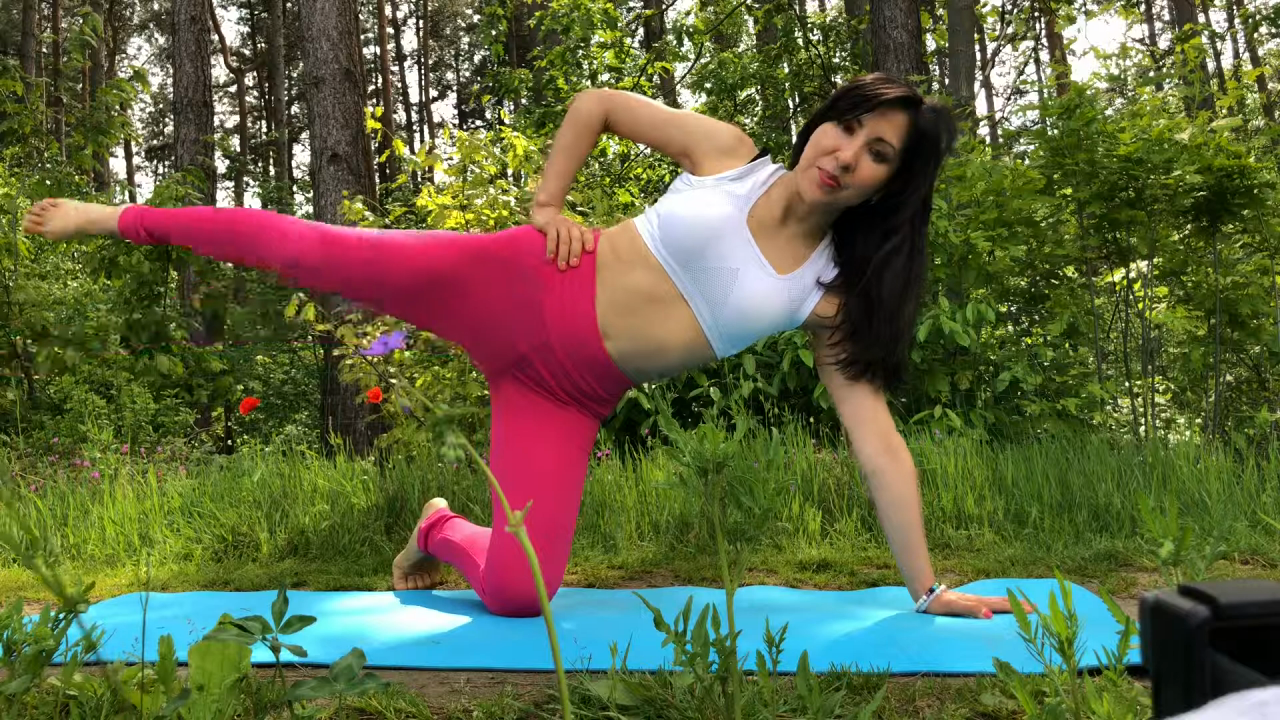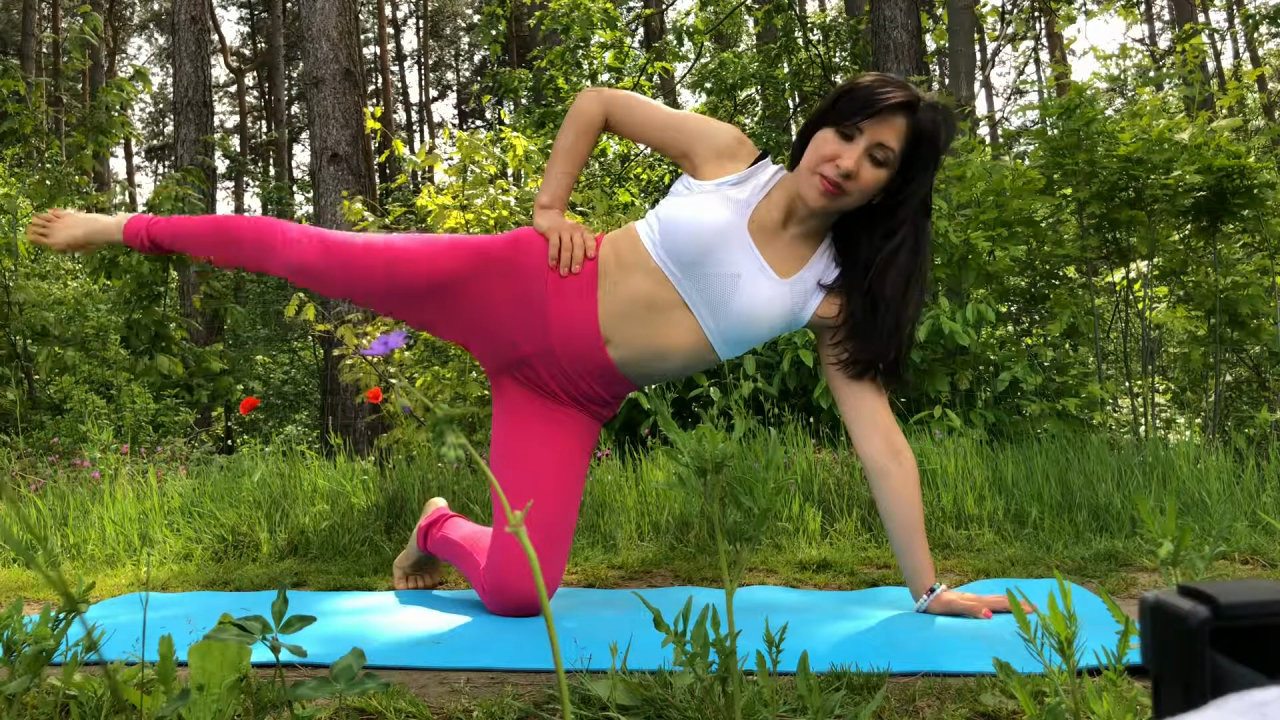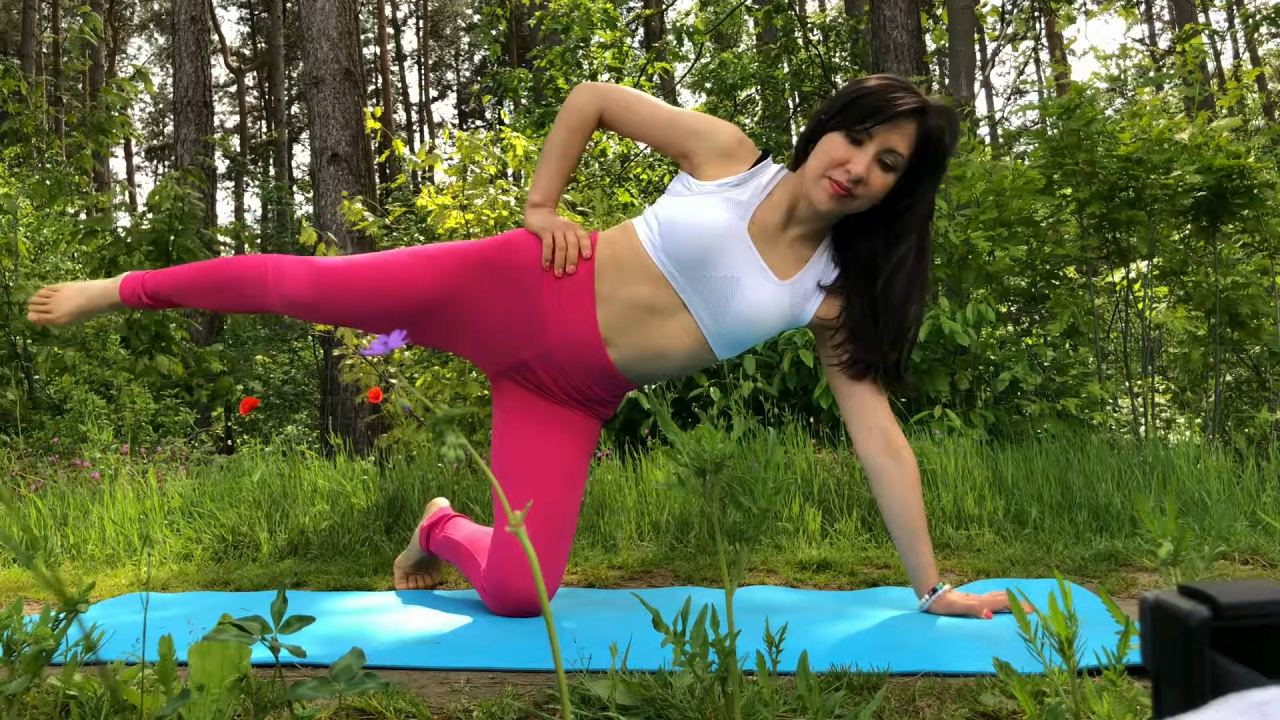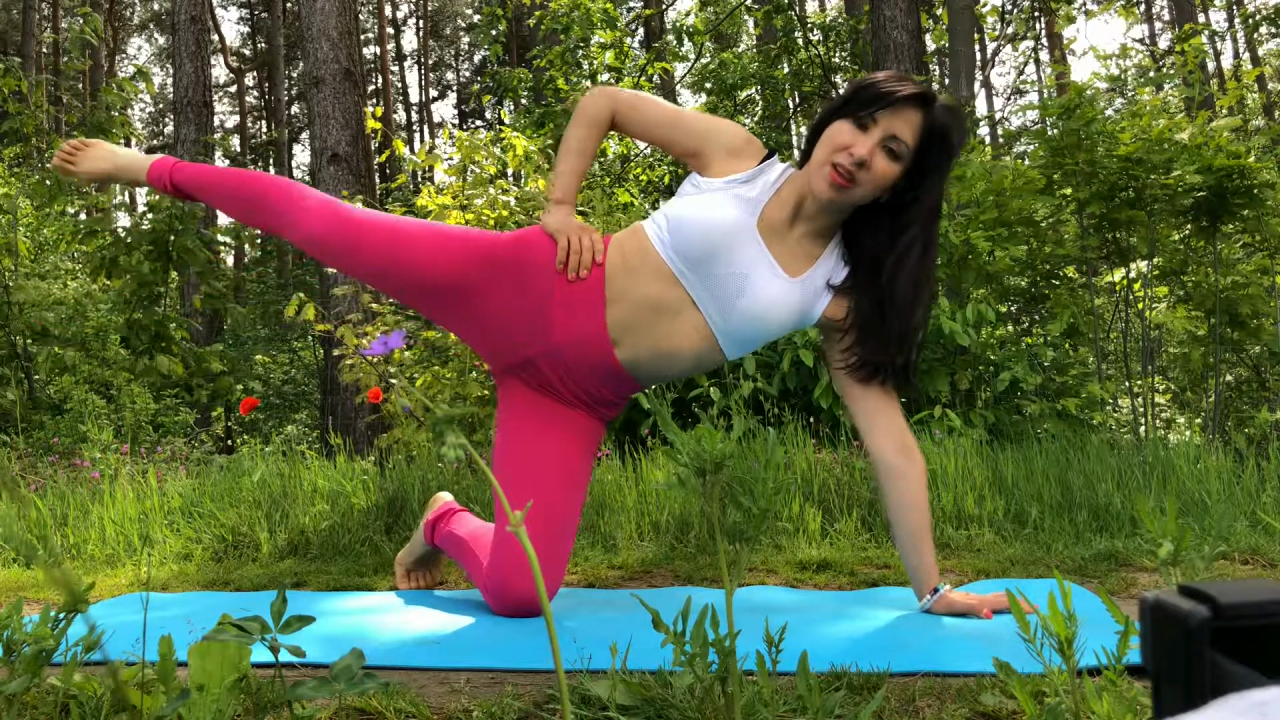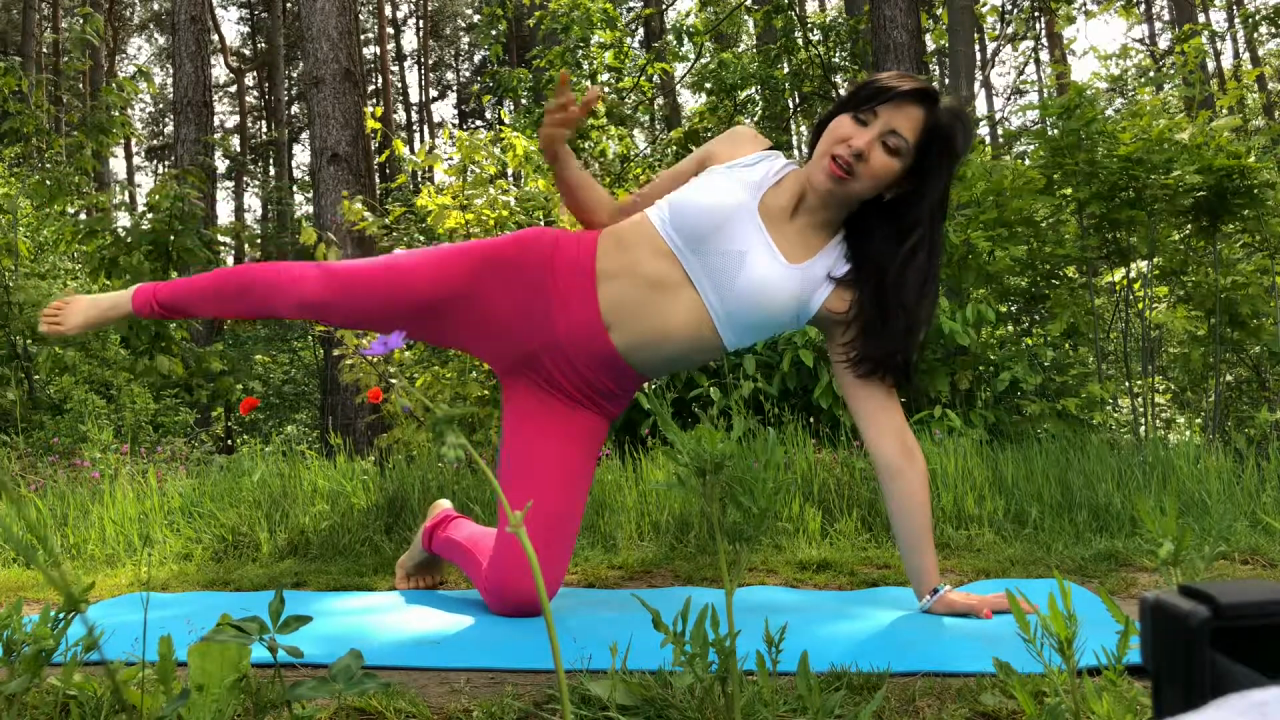
dt=0.4s
person 1, frame 1
left shoulder: (834, 297)
right shoulder: (725, 150)
left elbow: (877, 437)
right elbow: (595, 102)
left wrist: (926, 585)
right wrist: (546, 202)
left hip: (566, 395)
right hip: (519, 286)
left knee: (517, 594)
right knee: (304, 248)
left ankle: (444, 531)
right ankle: (119, 220)
person 1, frame 2
left shoulder: (836, 298)
right shoulder: (727, 153)
left elbow: (880, 436)
right elbow: (595, 102)
left wrist: (928, 585)
right wrist: (549, 206)
left hip: (568, 398)
right hip: (521, 288)
left knee: (518, 593)
right knee: (310, 253)
left ankle: (445, 531)
right ankle: (124, 226)
person 1, frame 3
left shoulder: (836, 298)
right shoulder: (725, 150)
left elbow: (880, 437)
right elbow: (590, 96)
left wrist: (931, 585)
right wrist: (541, 205)
left hip: (569, 398)
right hip: (518, 294)
left knee: (519, 594)
right knee: (306, 284)
left ankle: (446, 531)
right ankle: (116, 289)
person 1, frame 4
left shoulder: (844, 295)
right shoulder: (734, 152)
left elbow: (890, 438)
right elbow: (603, 101)
left wrist: (932, 586)
right wrist: (559, 205)
left hip: (572, 397)
right hip: (524, 287)
left knee: (518, 593)
right knee: (324, 225)
left ankle: (448, 526)
right ankle: (153, 168)
person 1, frame 5
left shoulder: (845, 291)
right shoulder: (743, 151)
left elbow: (891, 437)
right elbow: (605, 214)
left wrist: (931, 585)
right wrist: (556, 147)
left hip: (579, 393)
right hip: (532, 285)
left knee: (521, 593)
right knee: (320, 285)
left ankle: (448, 532)
right ankle: (136, 299)
